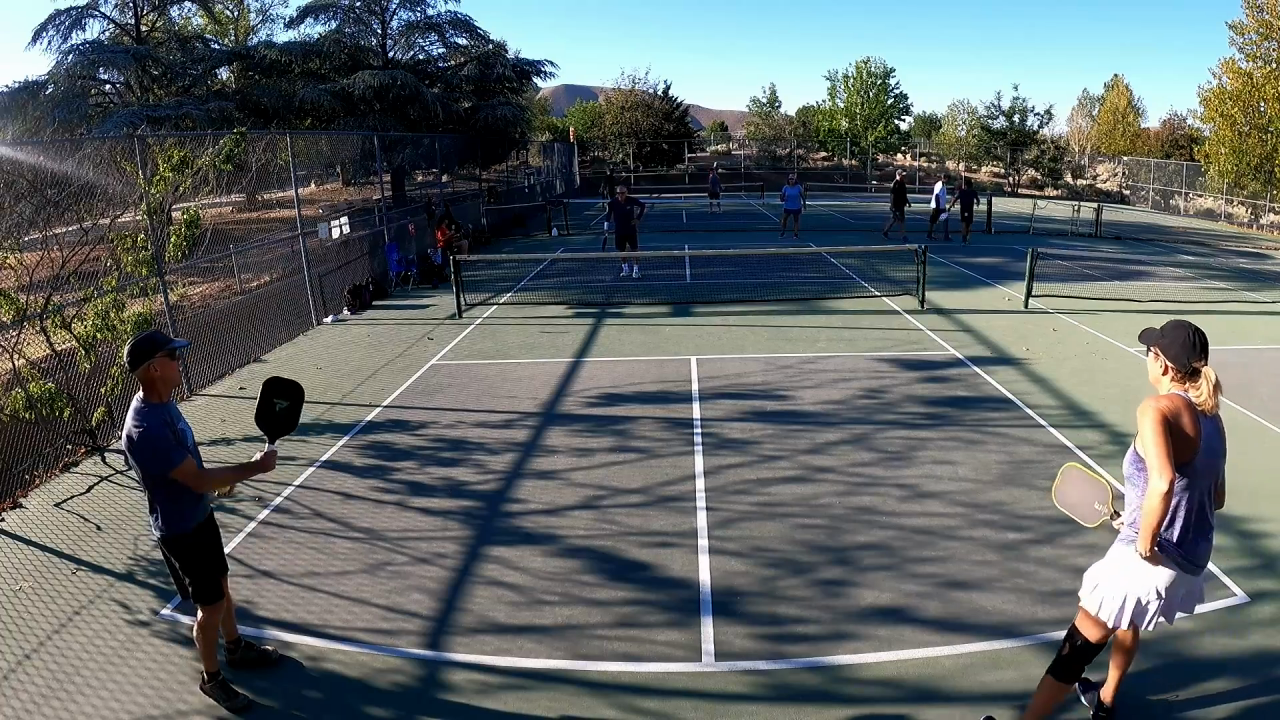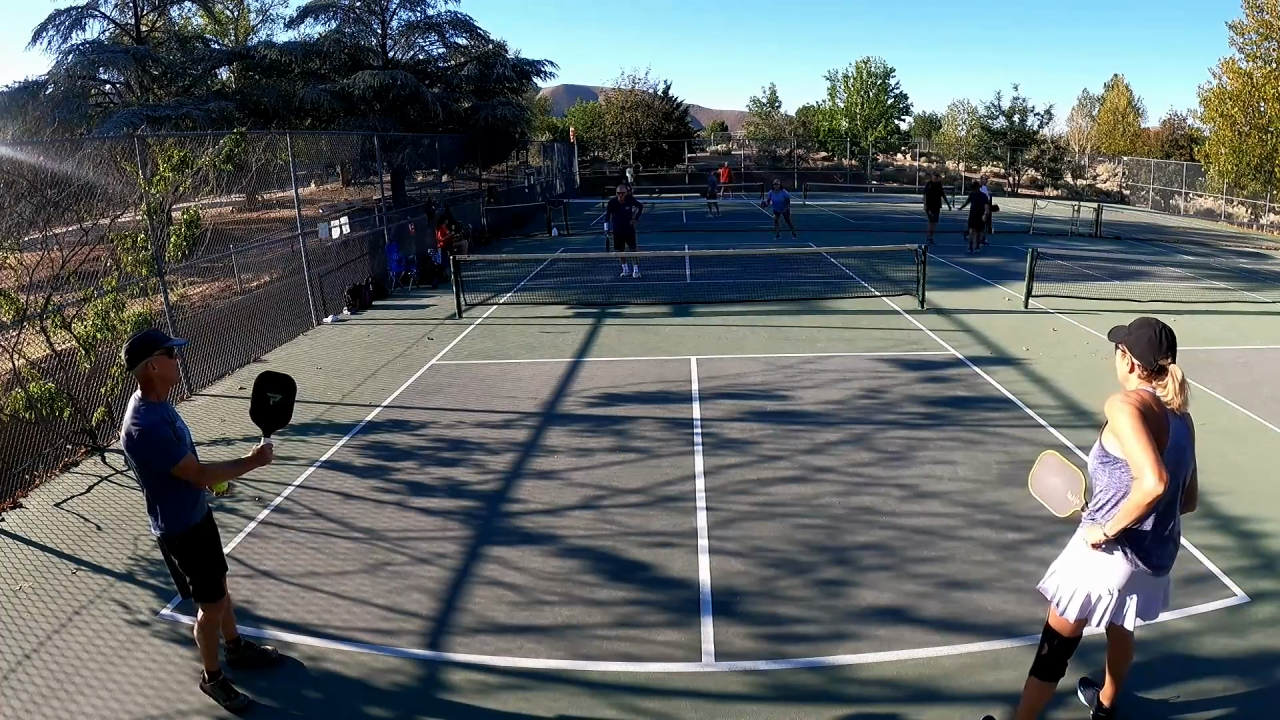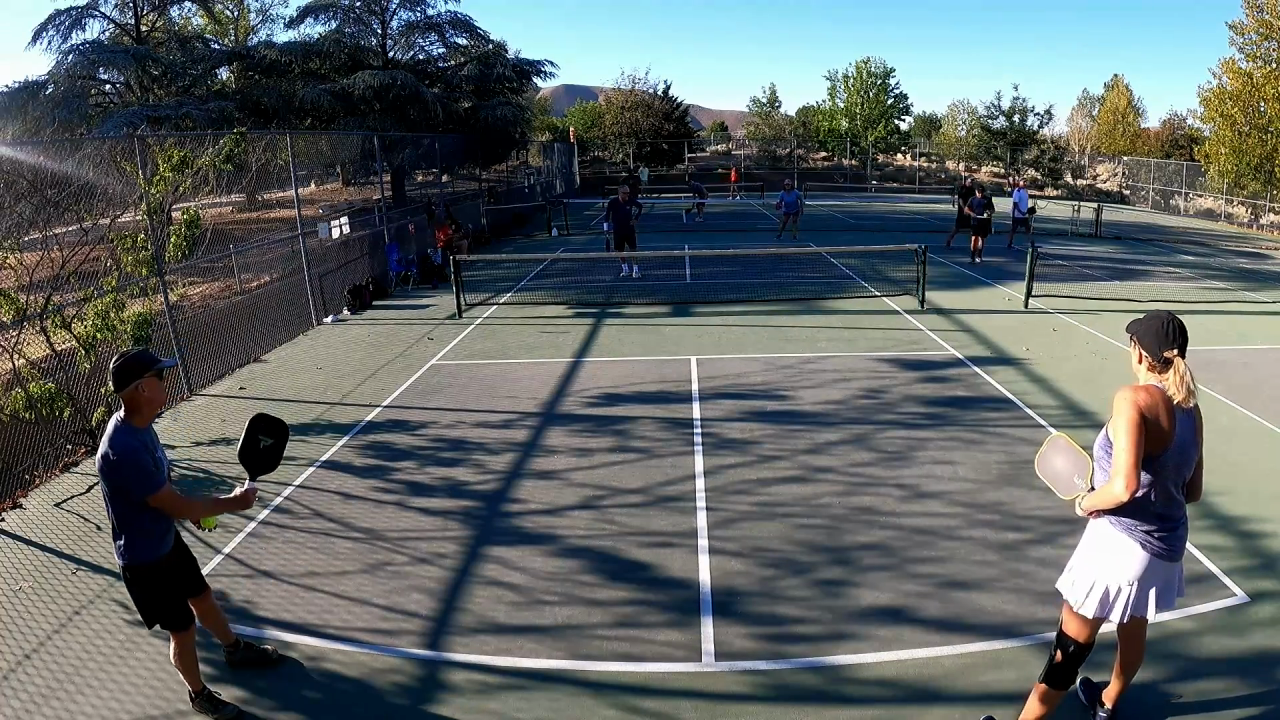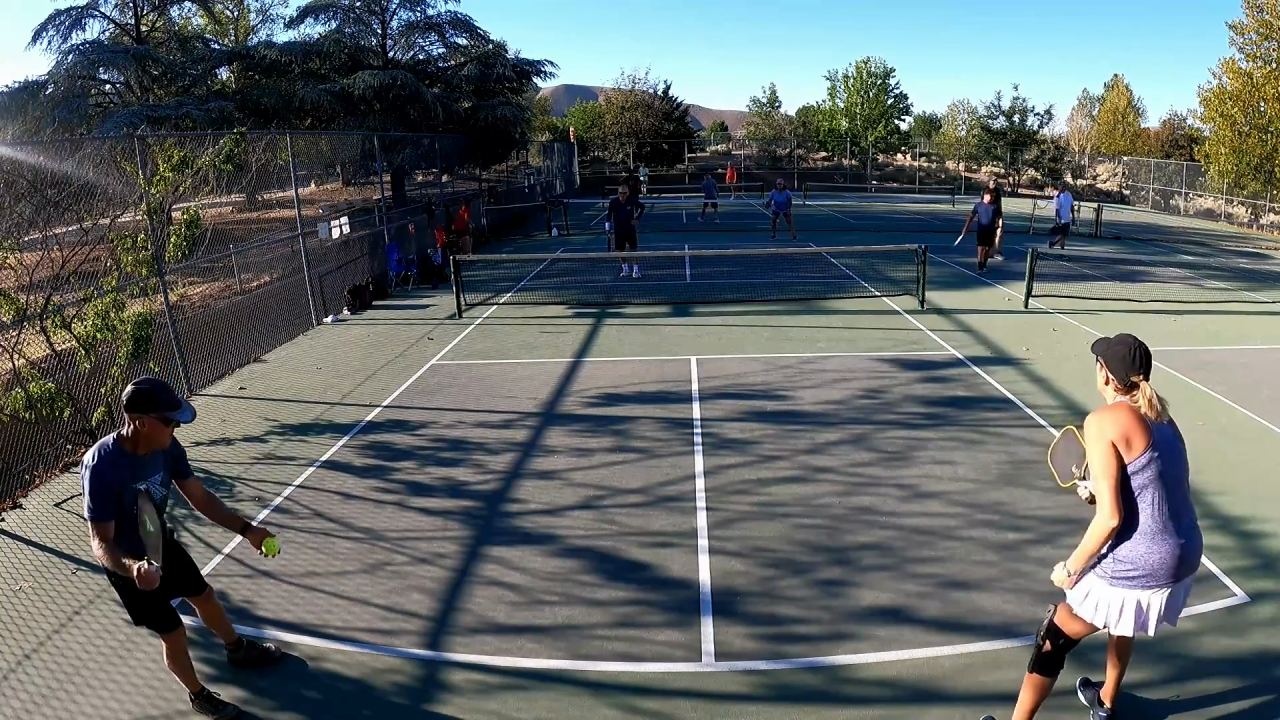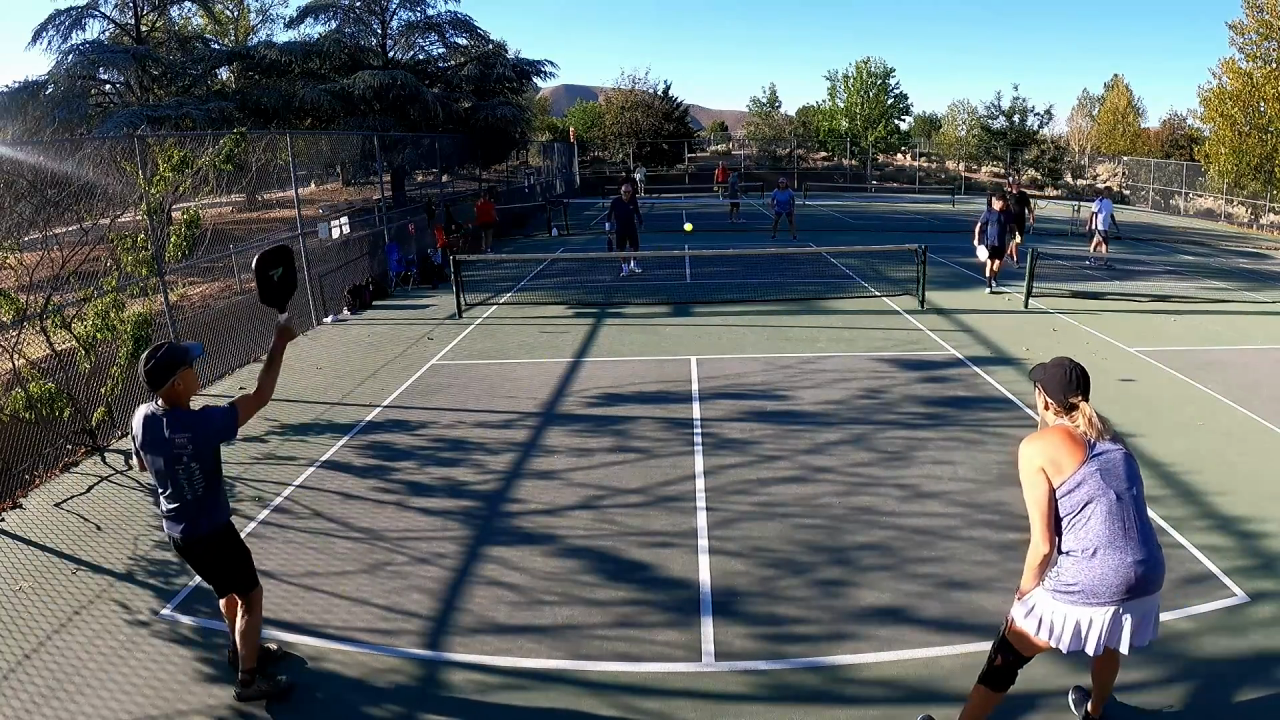
dt=1s
person 1, frame 1
left shoulder: (1157, 410)
right shoulder: (1211, 417)
left elbow: (1162, 483)
right elbow: (1215, 498)
left wrist: (1145, 546)
left hip: (1151, 562)
right hip: (1190, 560)
left knee: (1077, 648)
right knee: (1127, 624)
person 1, frame 2
left shoulder: (1126, 405)
right shoulder: (1180, 416)
left elbow: (1153, 483)
right elbow: (1187, 500)
left wrist: (1106, 529)
left hip: (1108, 555)
right hip: (1155, 560)
left knee: (1054, 648)
right knee: (1119, 630)
person 1, frame 3
left shoulder: (1134, 398)
right shoulder: (1190, 408)
left elbow: (1123, 488)
right elbow: (1192, 490)
left wrist: (1086, 502)
left hip: (1121, 543)
right hip: (1166, 548)
left knee: (1070, 646)
right knee: (1133, 631)
person 1, frame 4
left shoulder: (1103, 422)
right shoulder: (1163, 420)
left elbow: (1111, 518)
left wrist: (1072, 568)
left hip: (1134, 566)
right hip: (1183, 559)
left knee: (1054, 639)
right knee: (1123, 620)
person 1, frame 5
left shoulder: (1037, 446)
right shoulder: (1110, 439)
left elbow: (1043, 545)
left wrist: (1025, 593)
left hip: (1086, 589)
right hip: (1146, 581)
left knee: (1006, 655)
right knee: (1108, 640)
person 2, frame 1
left shoulder: (162, 401)
right shoulder: (146, 428)
right elbow: (198, 481)
left wrist: (219, 474)
right wrist: (252, 467)
left hip: (200, 515)
right hip: (180, 530)
left knee: (221, 585)
right knee: (212, 606)
left ankle: (236, 648)
right ankle: (211, 678)
person 2, frame 2
left shoulder: (157, 403)
right shoulder: (146, 425)
right elbow: (199, 474)
left wrist: (212, 475)
right wrist: (252, 461)
left hip: (196, 514)
right hip: (179, 528)
left knee: (219, 586)
right knee: (212, 604)
left ankle: (236, 647)
right ankle: (212, 677)
person 2, frame 3
left shoulder: (139, 424)
right shoulder: (123, 450)
right elbow: (176, 507)
left wrist: (195, 509)
right wrist: (231, 503)
left hip: (167, 540)
right hip: (145, 560)
left knee: (202, 598)
right knee: (183, 630)
left ankle: (235, 648)
person 2, frame 4
left shoulder: (166, 447)
right shoulder: (101, 466)
left elbow: (200, 496)
right elbow: (102, 543)
left wrist: (245, 529)
right wrist: (132, 569)
left hip: (161, 544)
right hip: (128, 566)
left knee: (205, 597)
right knee: (174, 634)
left ankle: (238, 649)
person 2, frame 5
left shoulder: (142, 417)
right shoulder: (200, 425)
left elbow: (142, 464)
right elbow: (256, 399)
right wrist: (277, 347)
left hip: (178, 528)
right hip: (208, 530)
left knee: (230, 588)
right knee: (250, 595)
left ankle: (244, 646)
right ankle: (249, 679)
